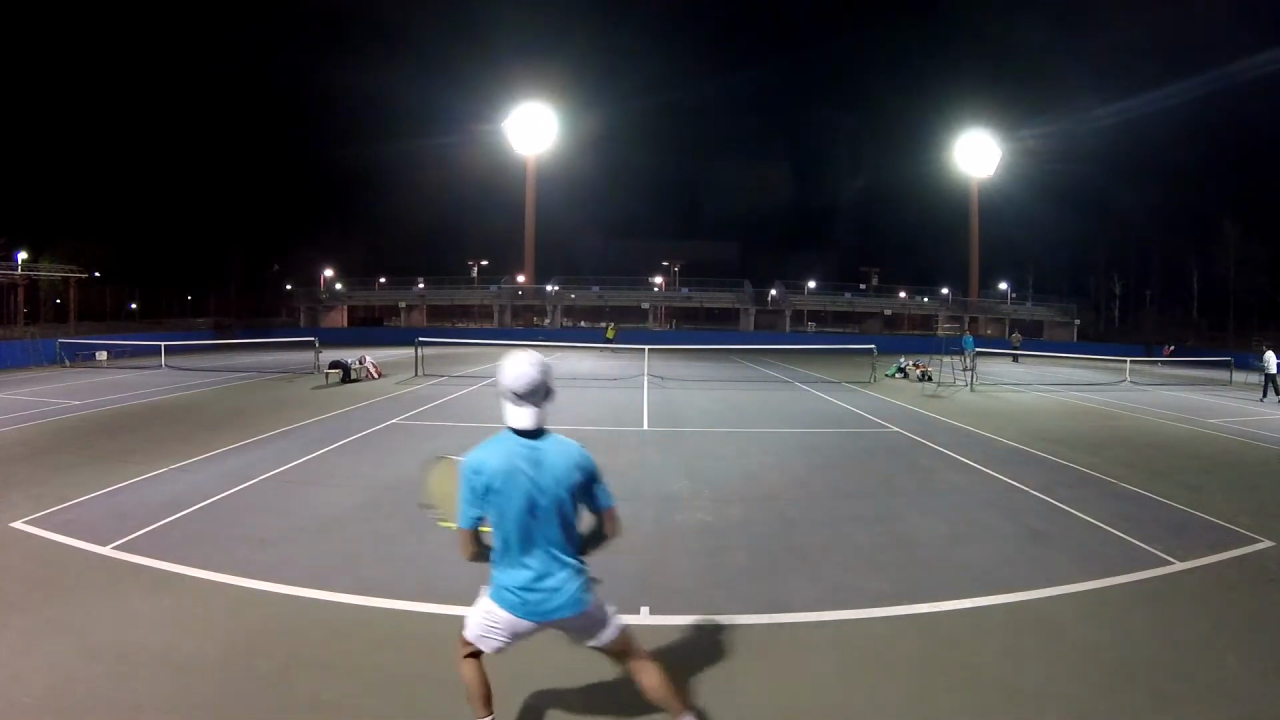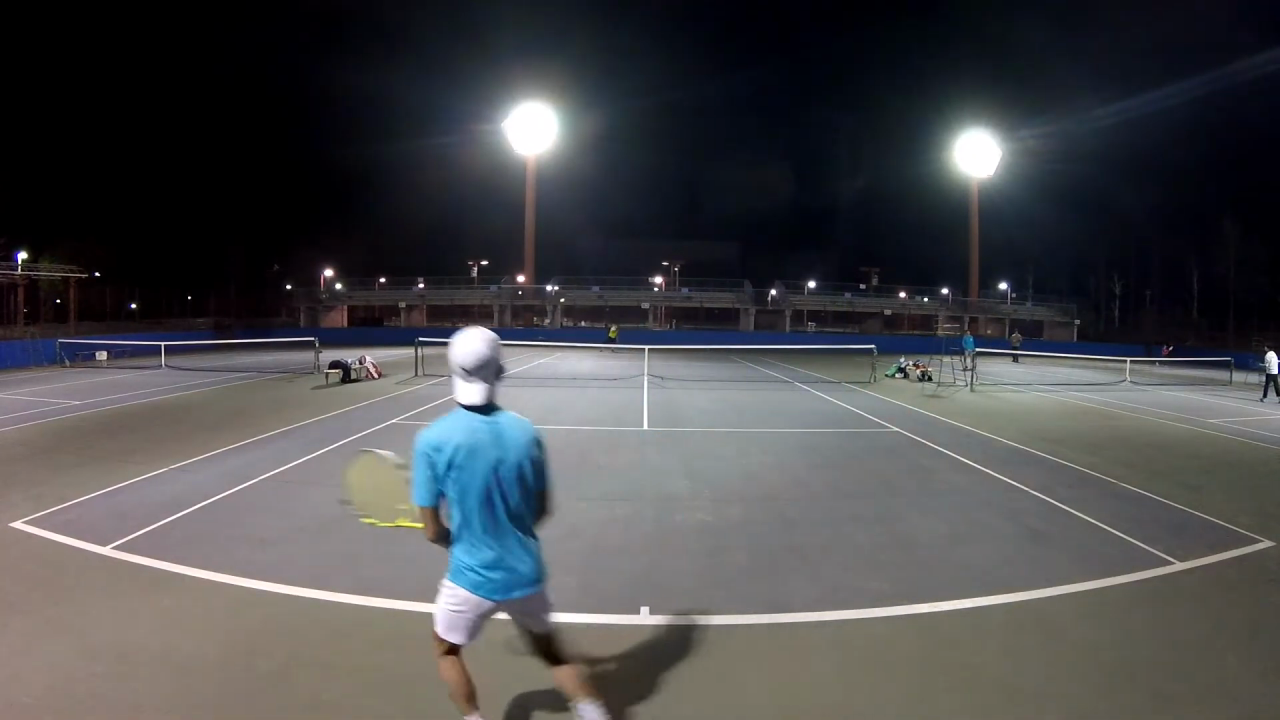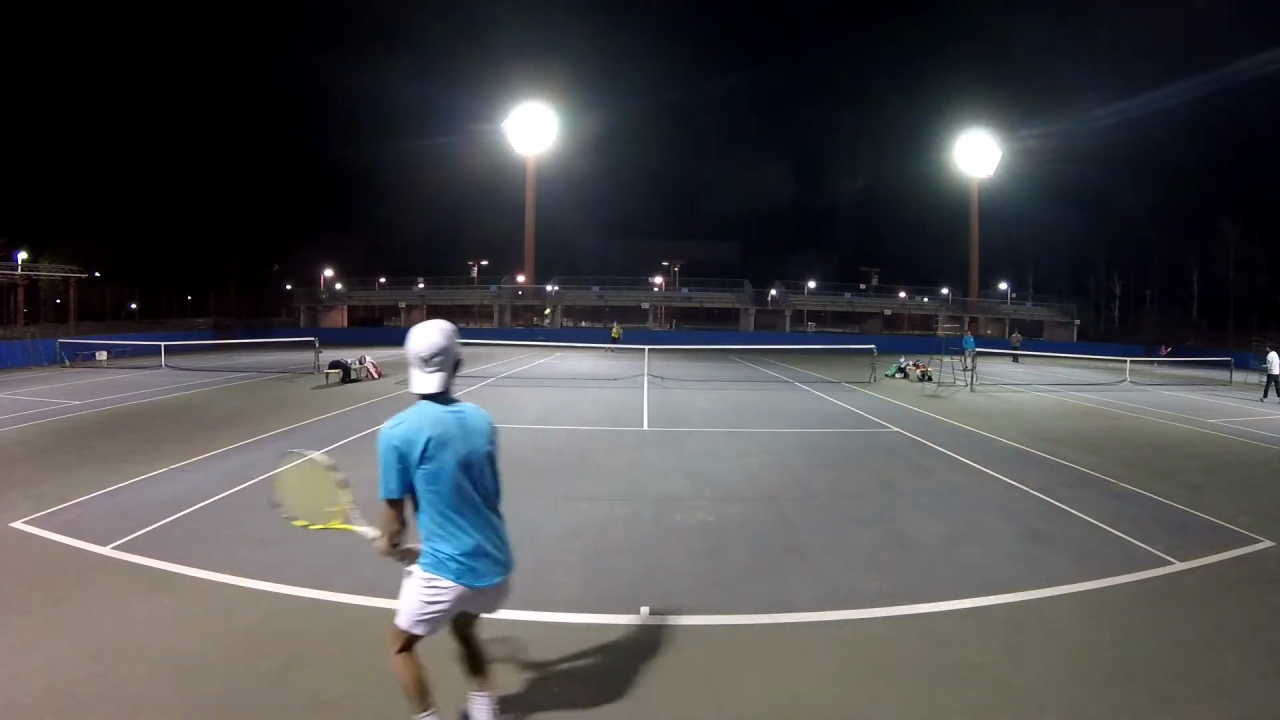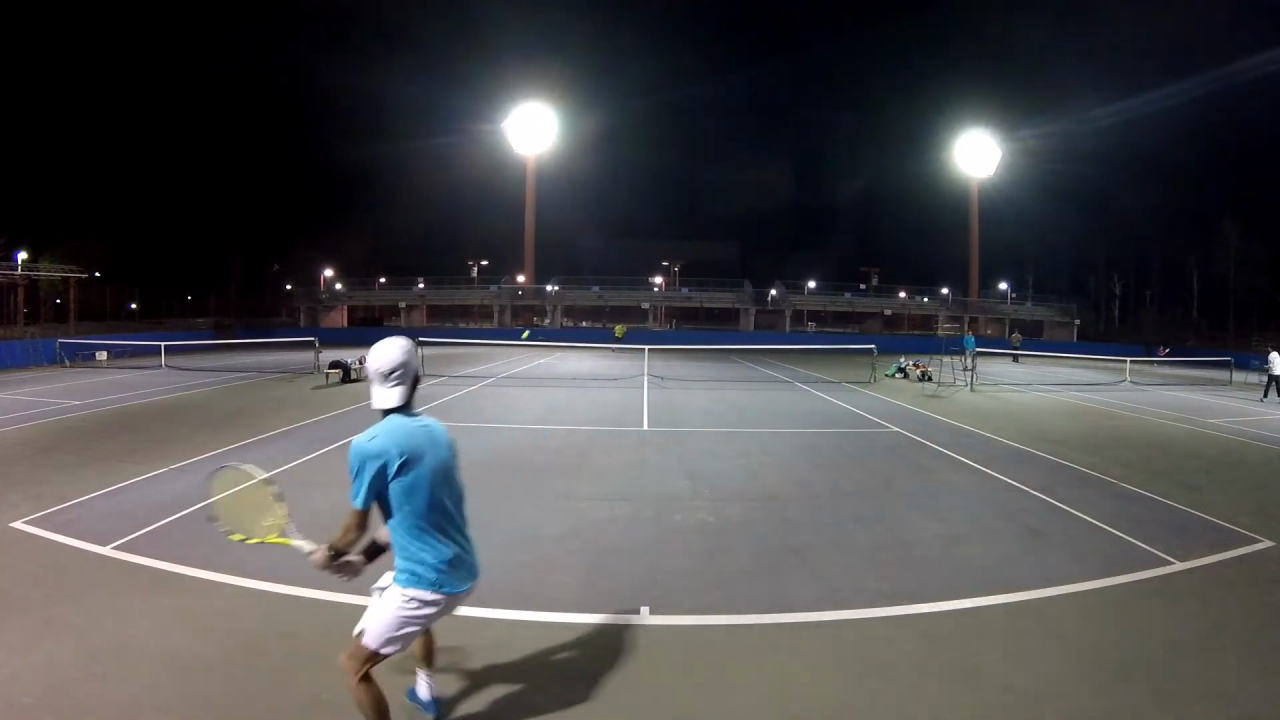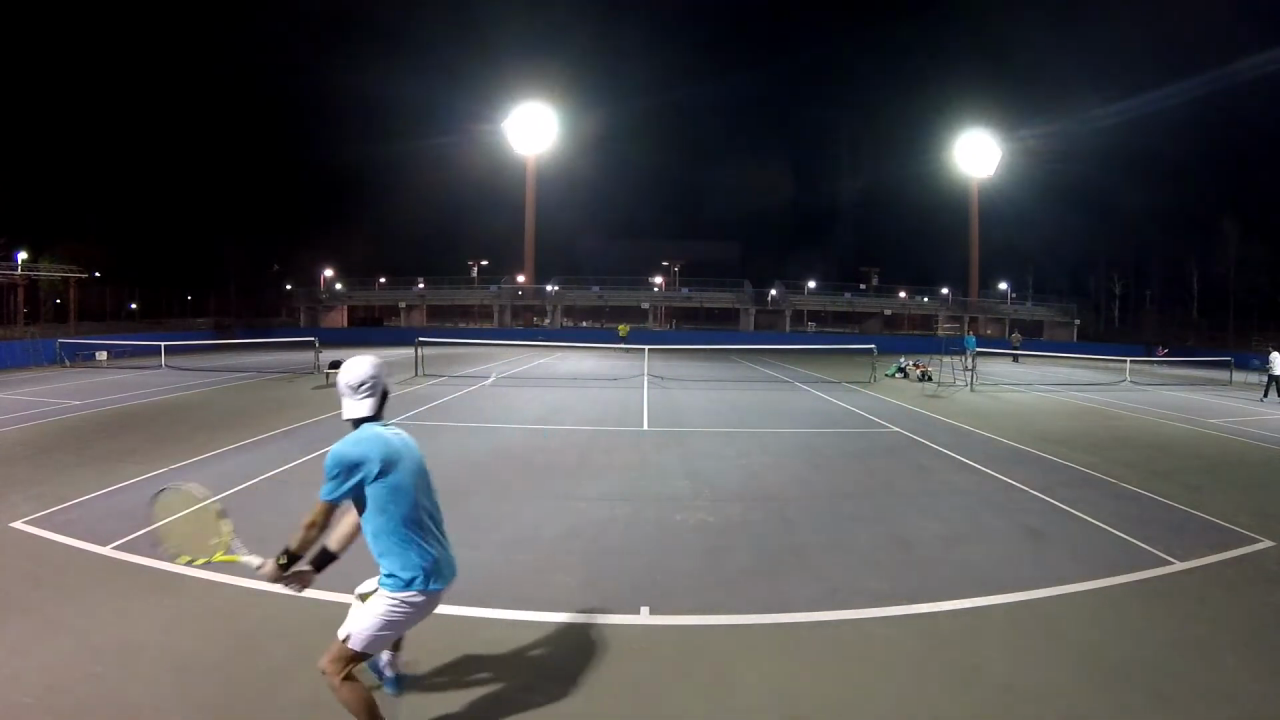
dt=0.1s
person 1, frame 1
left shoulder: (478, 462)
right shoulder: (576, 456)
left elbow: (470, 550)
right elbow: (610, 529)
left hip: (512, 599)
right hip: (571, 595)
left knee: (468, 650)
right knee: (635, 658)
person 1, frame 2
left shoulder: (432, 441)
right shoulder: (526, 432)
left elbow: (432, 529)
right elbow: (540, 507)
left hip: (471, 579)
right hip: (525, 576)
left knee: (447, 652)
right knee: (550, 652)
person 1, frame 3
left shoulder: (398, 432)
right shoulder: (481, 420)
left elbow: (394, 520)
left wrist: (393, 541)
left hip: (447, 570)
right hip: (495, 564)
left knee: (400, 647)
right knee: (460, 617)
person 1, frame 4
left shoulder: (370, 446)
right shoulder: (437, 433)
left elbow: (354, 528)
left wrist: (329, 553)
right wrist: (368, 554)
left hip: (425, 581)
right hip: (461, 572)
left knee: (354, 666)
right knee: (410, 617)
right ankle: (425, 689)
person 1, frame 5
left shoulder: (350, 451)
right shoulder: (397, 443)
left elbow: (317, 522)
left wrist: (281, 562)
right wrist: (314, 566)
left hip: (410, 585)
right hip: (434, 572)
left knee: (334, 668)
right ankle: (388, 665)
